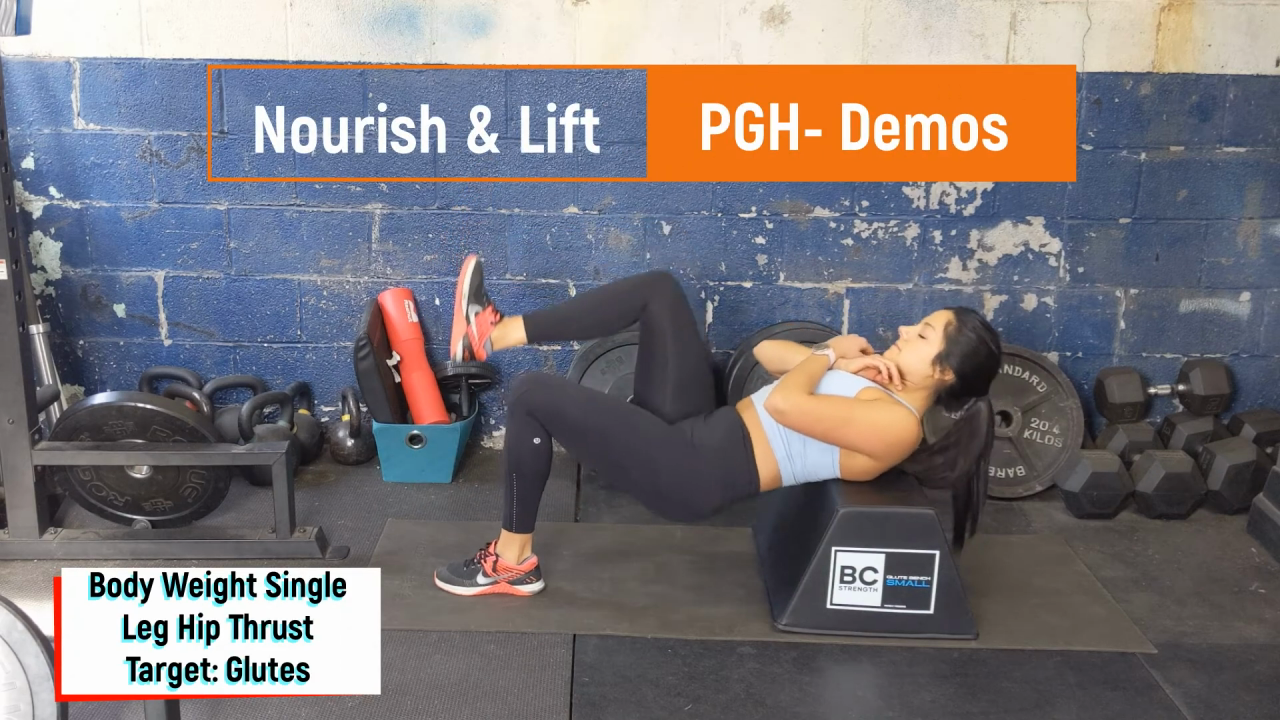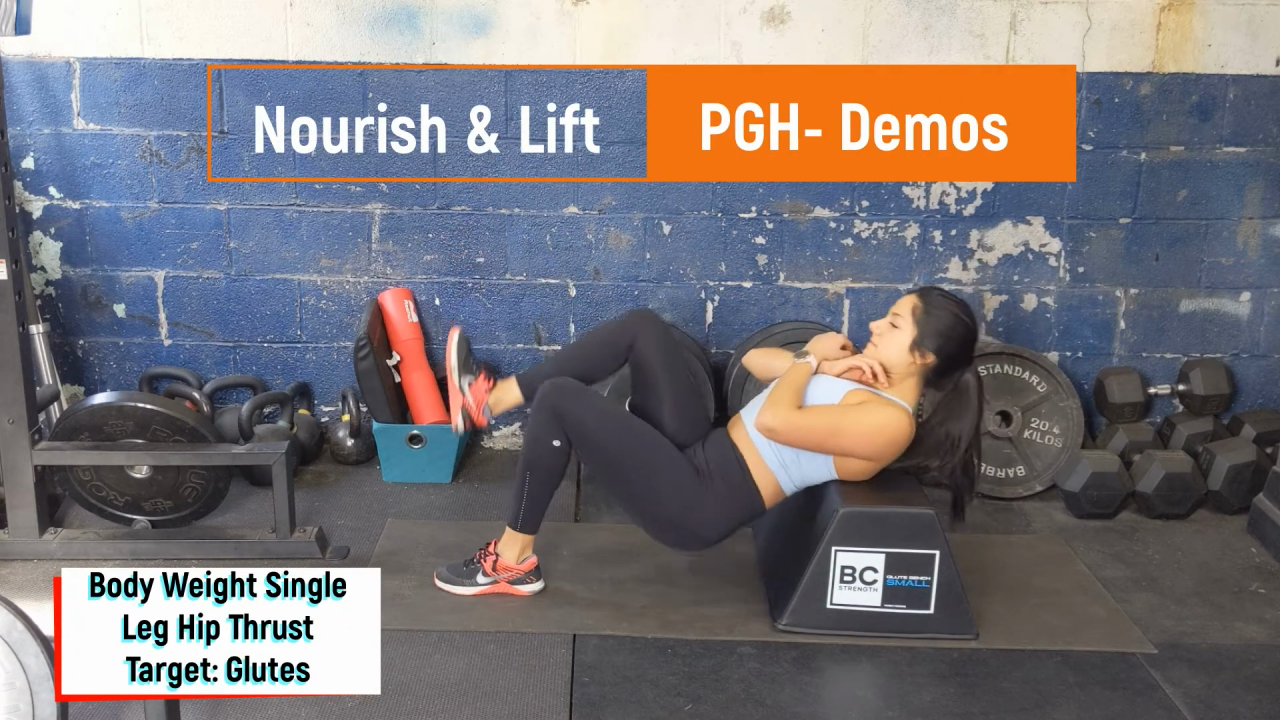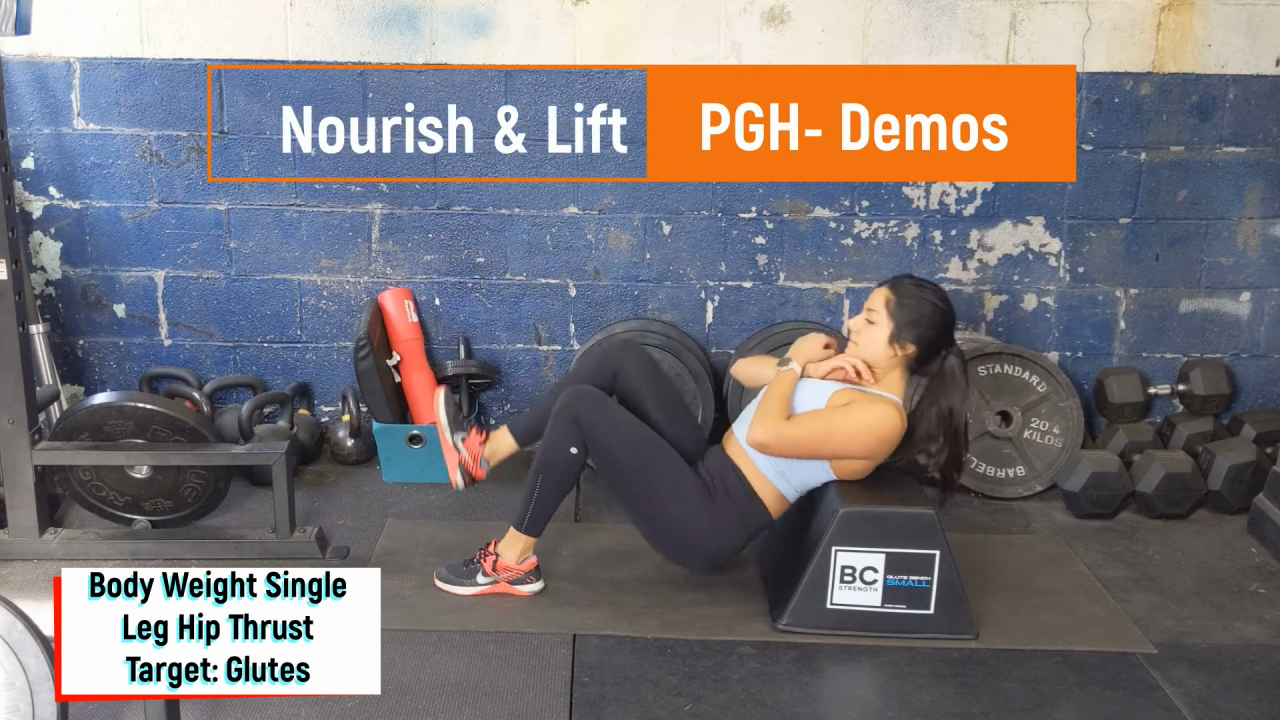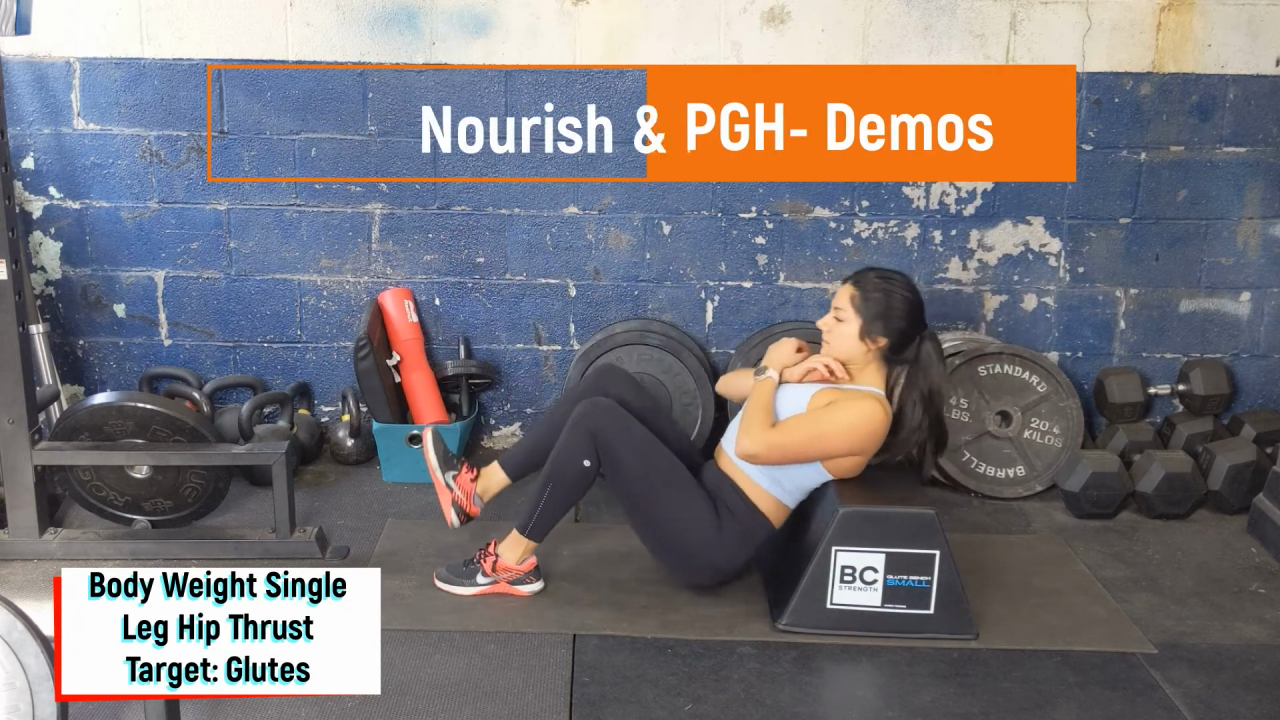
dt=0.3s
person 1, frame 1
left shoulder: (897, 425)
right shoulder: (880, 380)
left elbow: (784, 401)
right elbow: (766, 351)
left wrist: (829, 354)
right wrist: (836, 356)
left hip: (693, 472)
right hip: (697, 431)
left knee: (534, 394)
right knee: (657, 289)
left ankle: (512, 563)
right ankle: (494, 334)
person 1, frame 2
left shoulder: (890, 422)
right shoulder: (869, 377)
left elbow: (773, 420)
right elbow: (753, 360)
left wrist: (810, 358)
right wrist: (820, 363)
left hip: (696, 500)
right hip: (700, 451)
left knee: (560, 398)
right knee: (642, 326)
left ankle: (512, 562)
right ankle: (490, 397)
person 1, frame 3
left shoulder: (880, 417)
right shoulder: (859, 375)
left elbow: (766, 433)
right elbow: (741, 369)
left wrist: (796, 364)
right wrist: (806, 368)
left hip: (709, 524)
right hip: (707, 473)
left knee: (582, 405)
right knee: (622, 357)
left ankle: (512, 562)
right ankle: (486, 449)
person 1, frame 4
left shoulder: (864, 411)
right shoulder: (838, 372)
left elbow: (752, 444)
right elbow: (726, 386)
left wrist: (770, 371)
right wrist: (783, 373)
left hip: (713, 539)
right hip: (705, 486)
left knee: (597, 417)
right knee: (607, 382)
left ankle: (513, 562)
right ankle: (477, 488)
